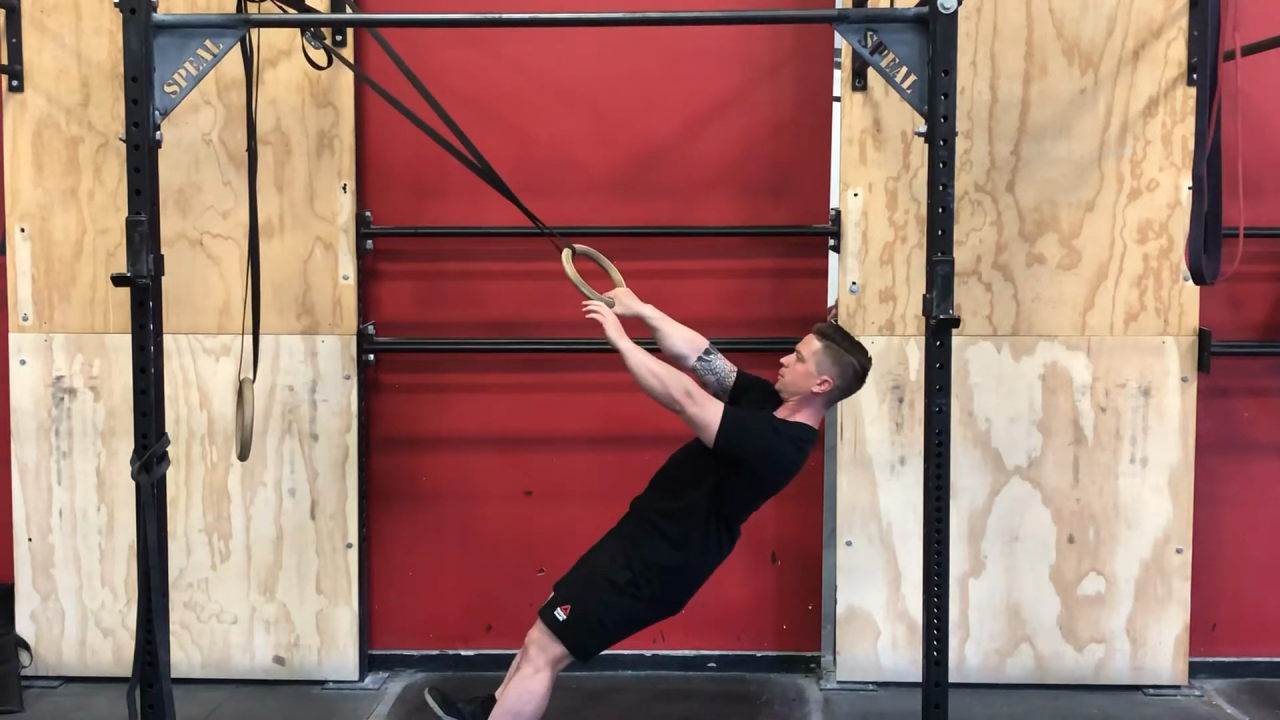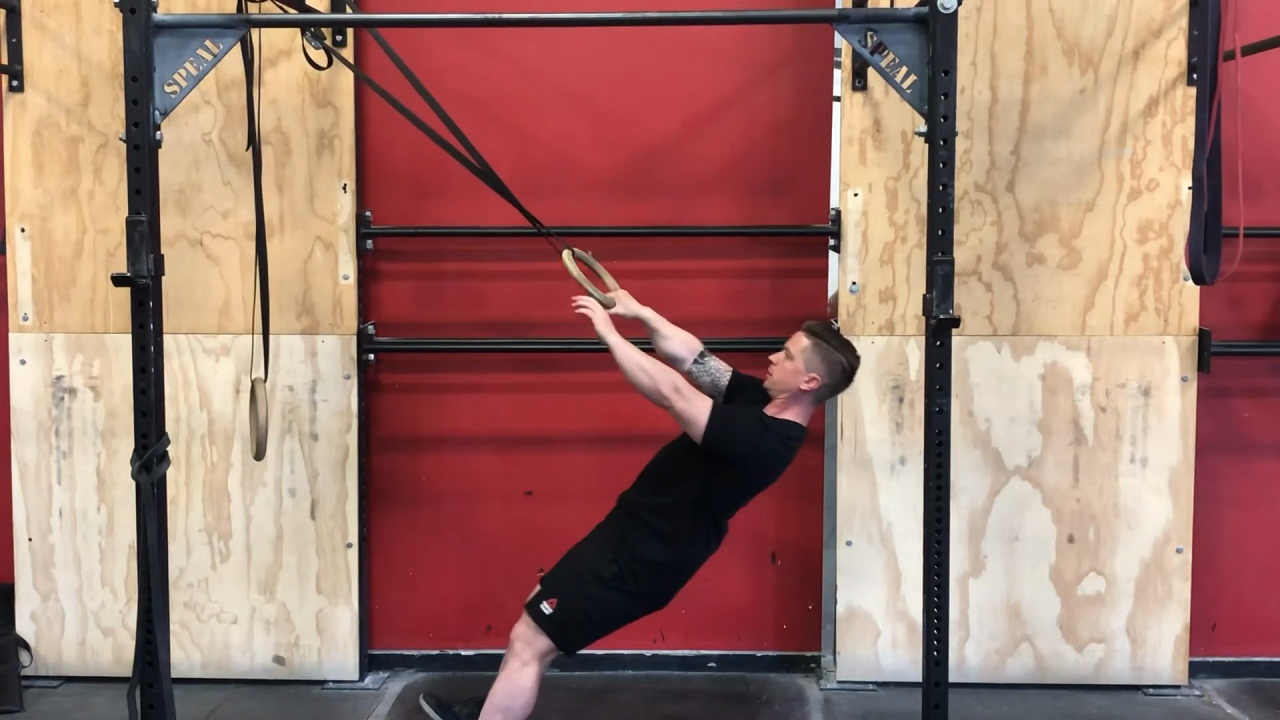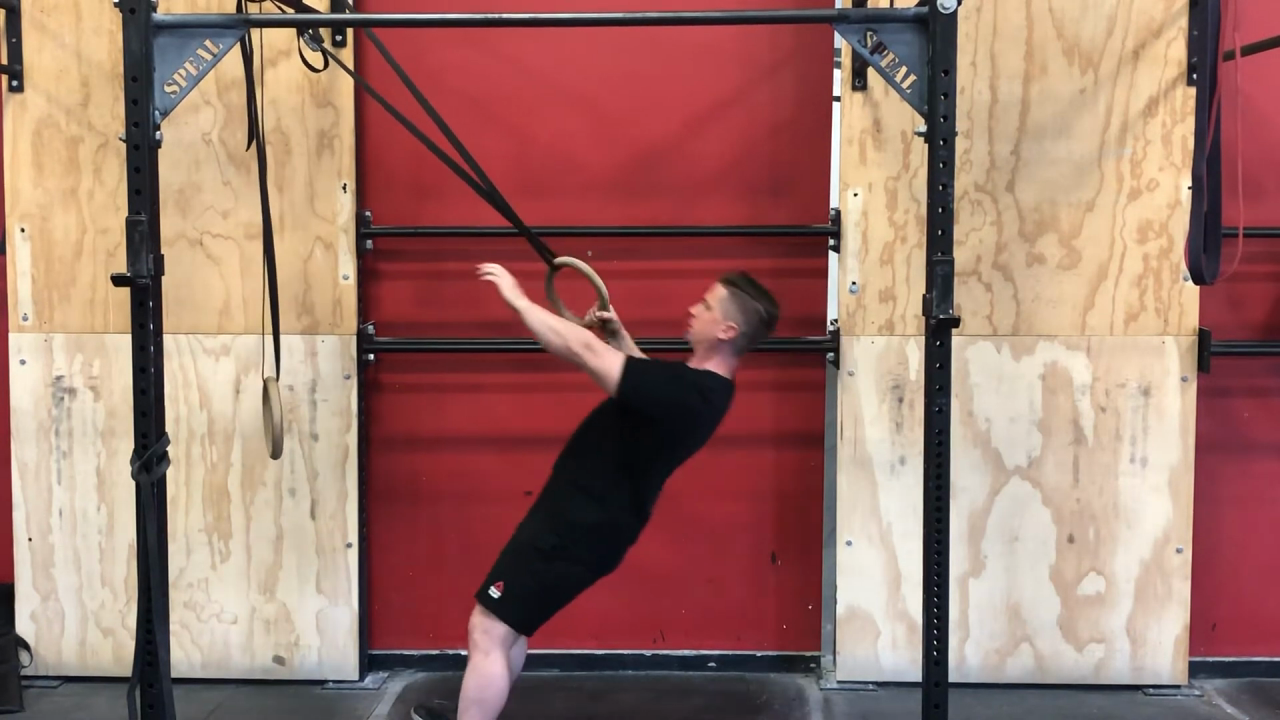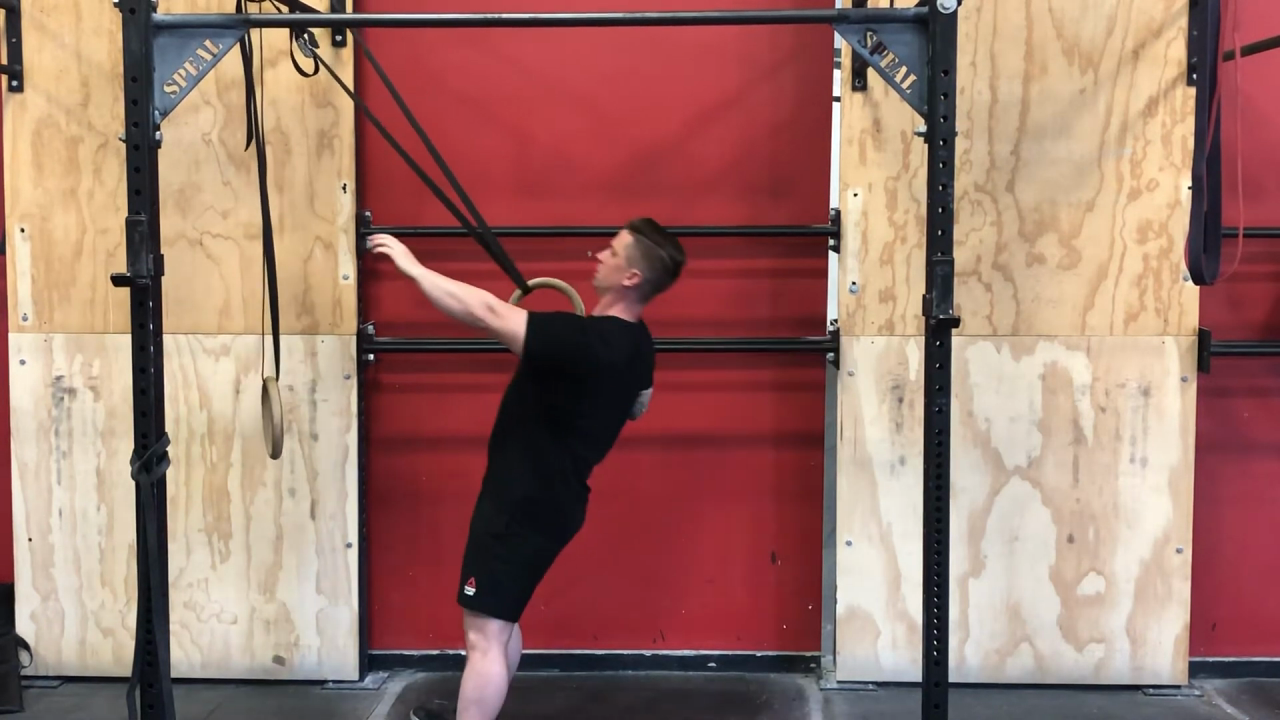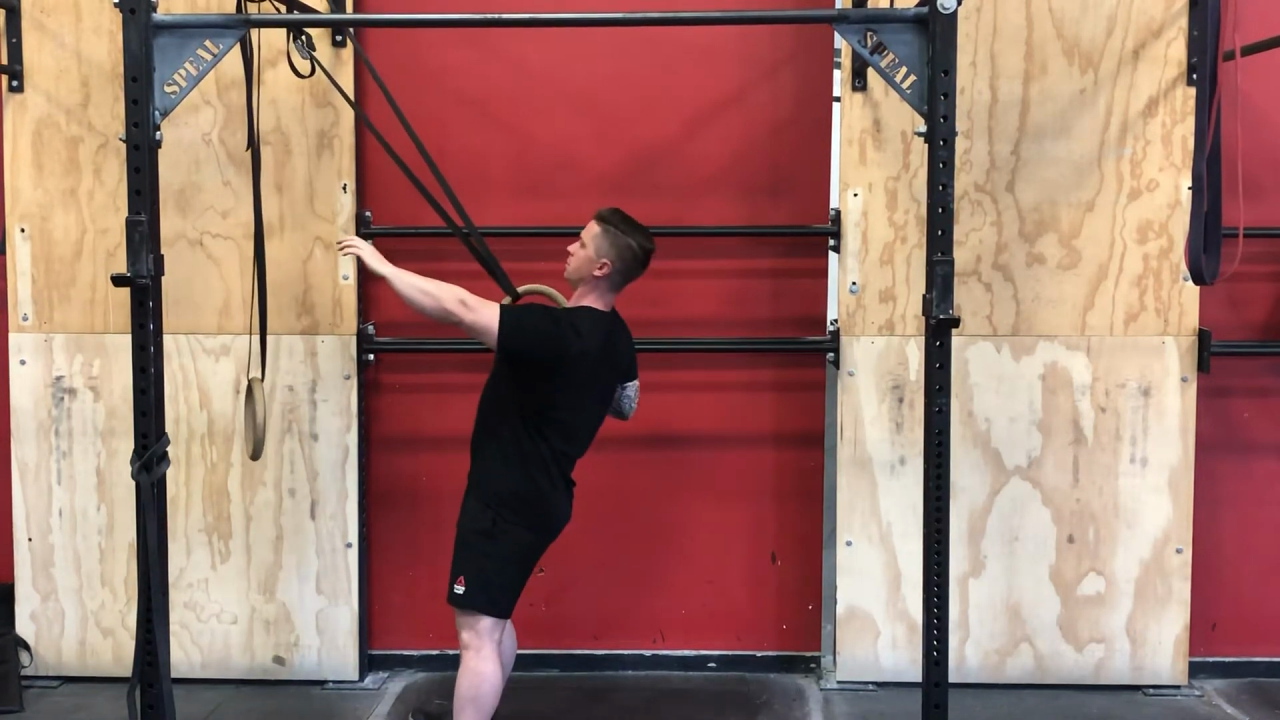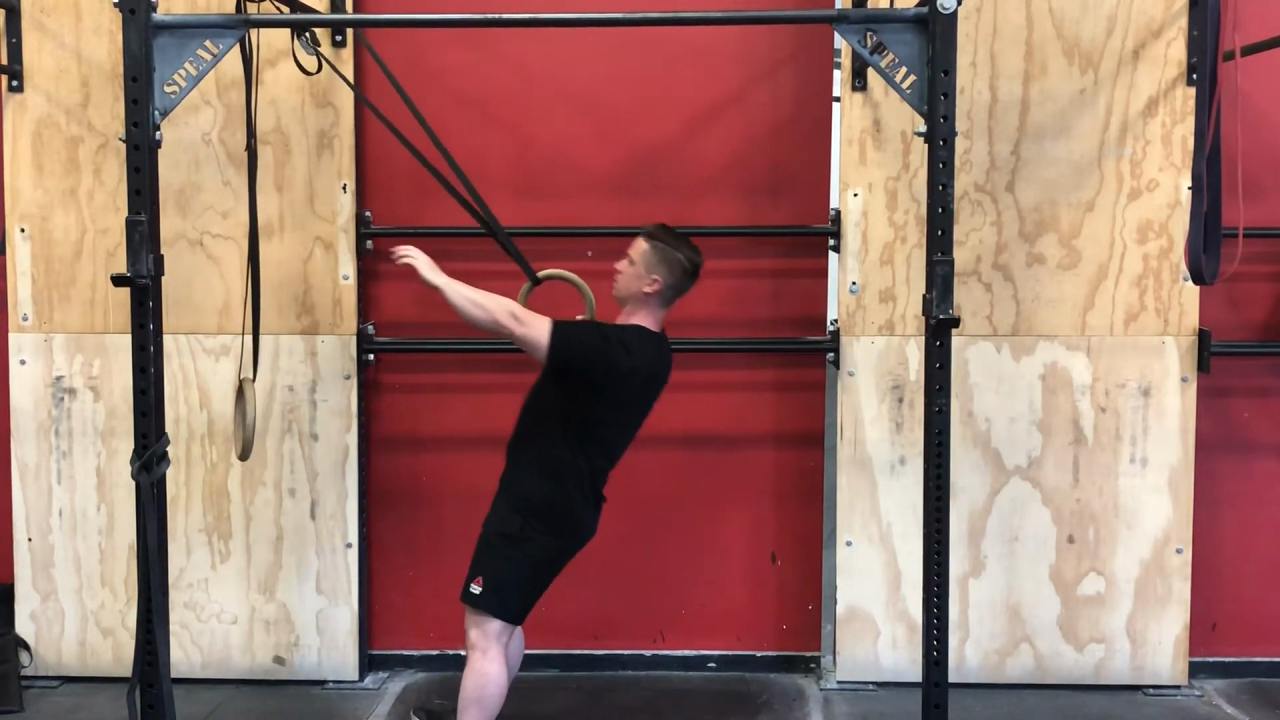
dt=0.4s
person 1, frame 1
left shoulder: (777, 444)
right shoulder: (768, 405)
left elbow: (684, 398)
right elbow: (698, 356)
left wrist: (620, 339)
right wrist: (640, 310)
left hip: (654, 564)
right hip: (645, 538)
left knee: (543, 650)
right knee: (550, 620)
person 1, frame 2
left shoulder: (765, 440)
right shoulder: (761, 404)
left elbow: (673, 393)
right elbow: (694, 359)
left wrist: (610, 334)
right wrist: (640, 313)
left hip: (642, 556)
right hip: (636, 533)
left knee: (528, 643)
right knee: (537, 617)
person 1, frame 3
left shoulder: (686, 393)
right shoulder: (699, 382)
left elbow: (585, 352)
right elbow: (646, 375)
left wrist: (517, 298)
right wrist: (617, 332)
left hip: (578, 526)
right hip: (584, 514)
left knee: (488, 632)
right knee: (506, 625)
person 1, frame 4
left shoulder: (588, 341)
right shoulder: (630, 342)
left elbow: (488, 313)
right elbow: (636, 407)
left wrist: (412, 266)
left hip: (524, 503)
right hip: (545, 498)
left knee: (485, 634)
right knee: (501, 622)
person 1, frame 5
left shoulder: (560, 332)
right shoulder: (612, 335)
left elbow: (459, 307)
right elbow: (626, 406)
left wrist: (383, 266)
left hip: (510, 500)
right hip: (533, 495)
left knee: (478, 633)
right knee: (494, 622)
person 1, frame 6
left shoulder: (614, 349)
right shoulder: (645, 348)
left elbow: (511, 321)
left wrist: (437, 277)
right wrist: (583, 337)
left hip: (539, 507)
right hip: (559, 501)
left knee: (485, 632)
right knee: (503, 621)
